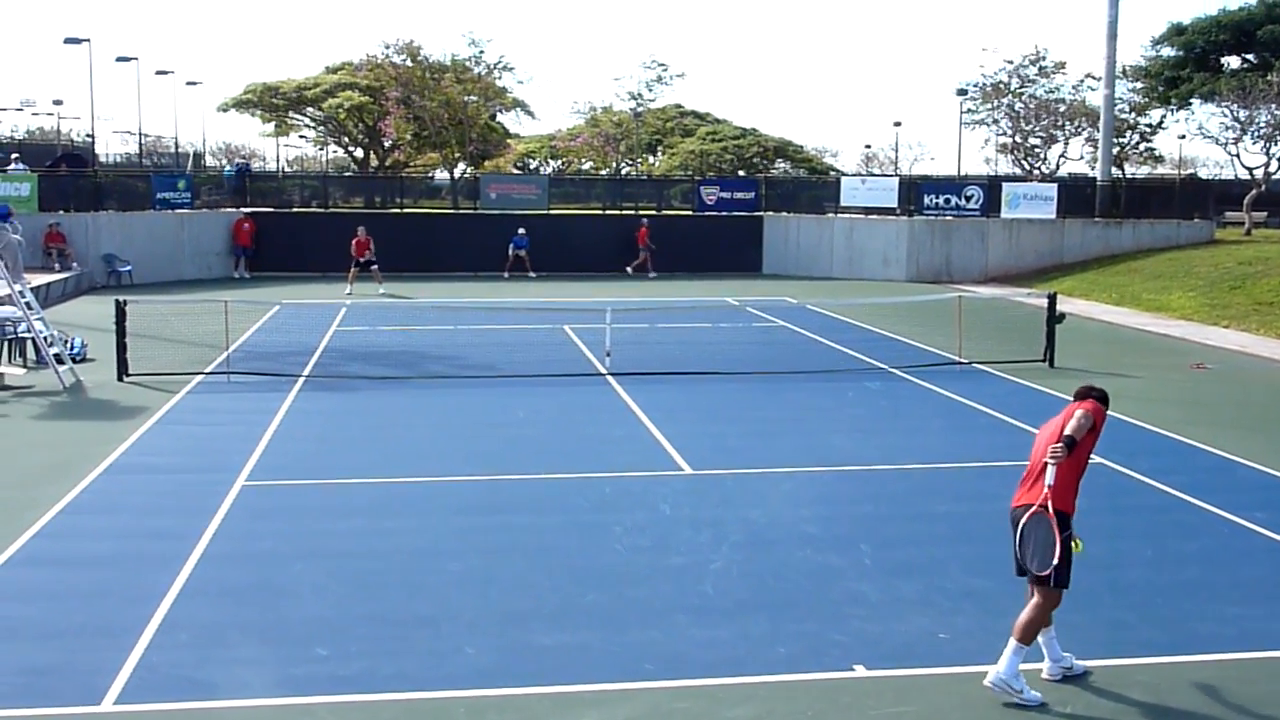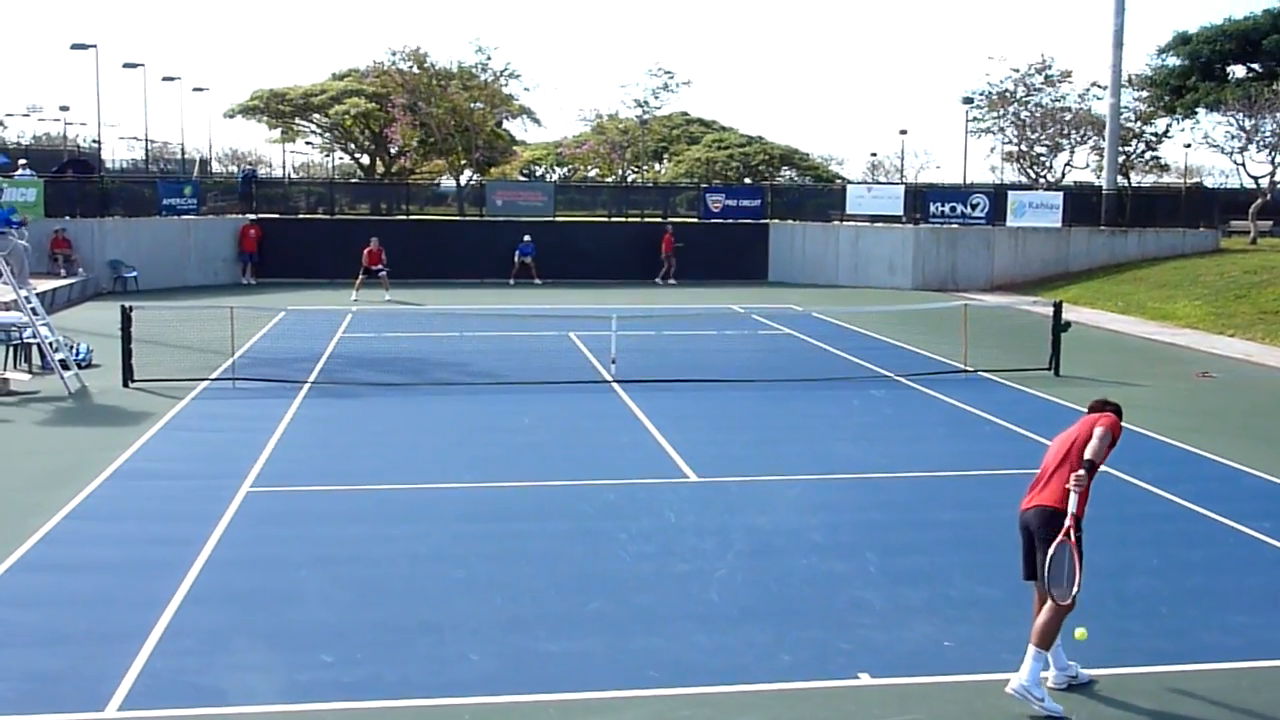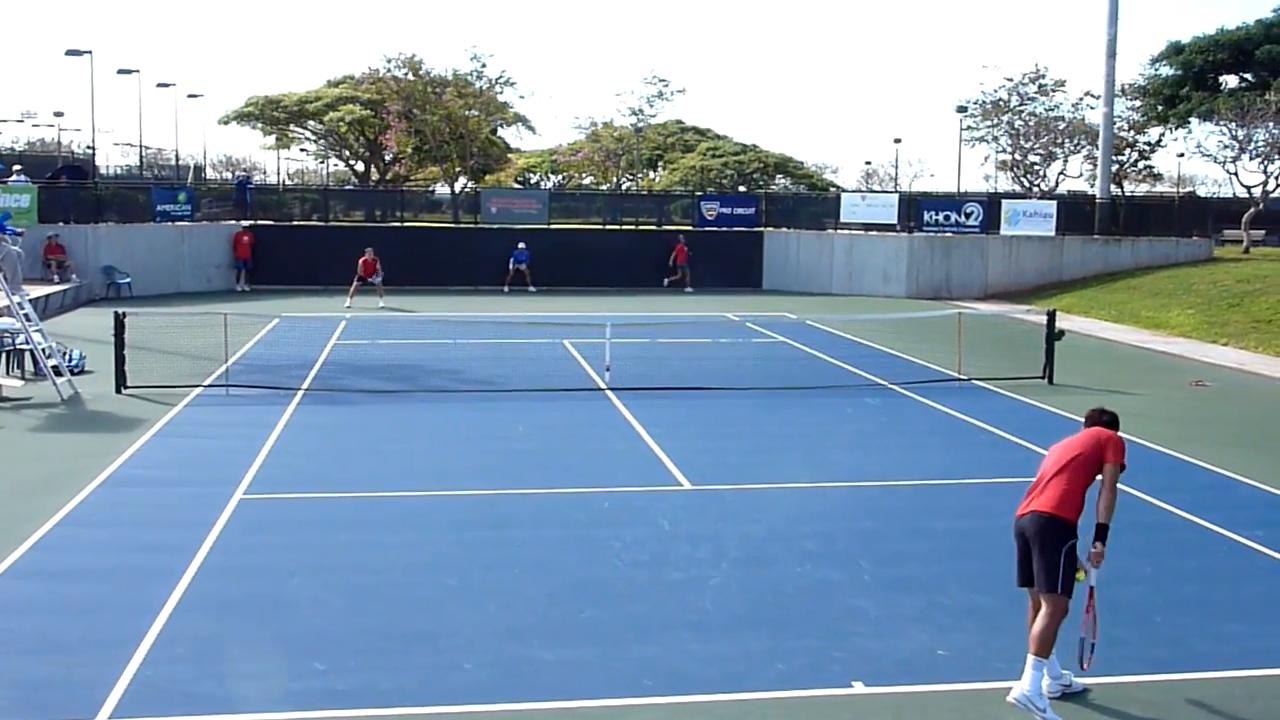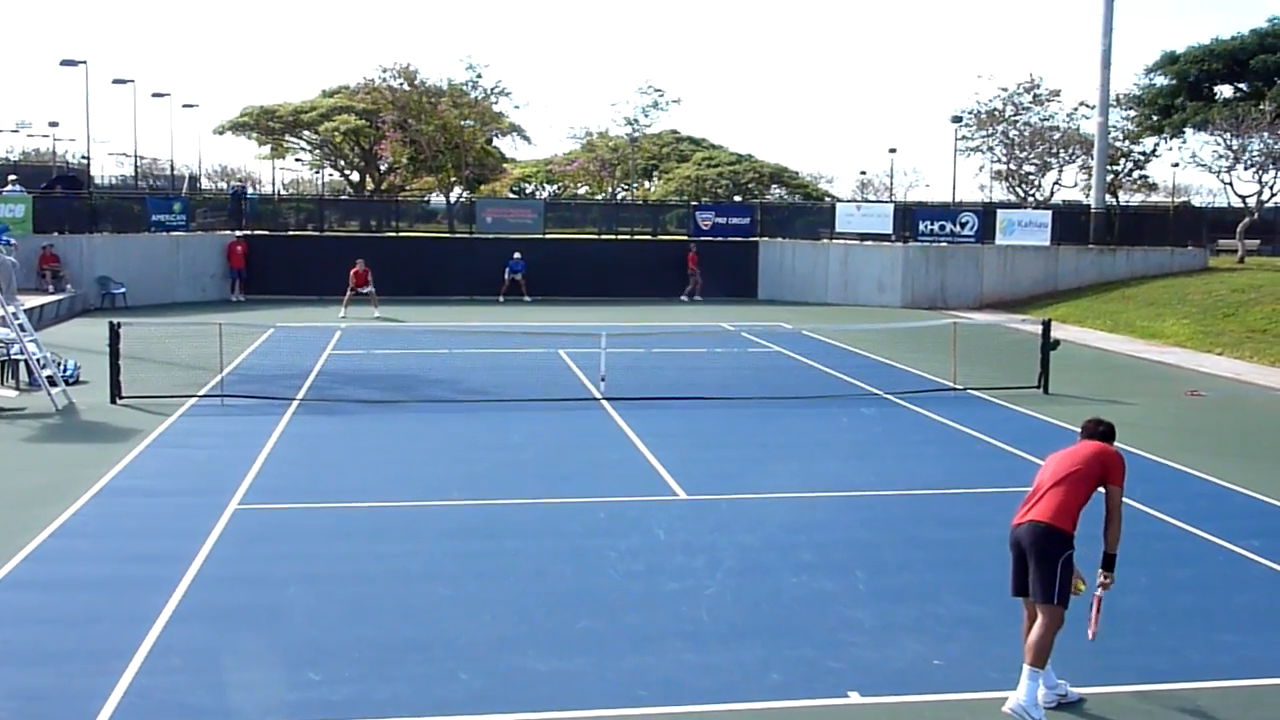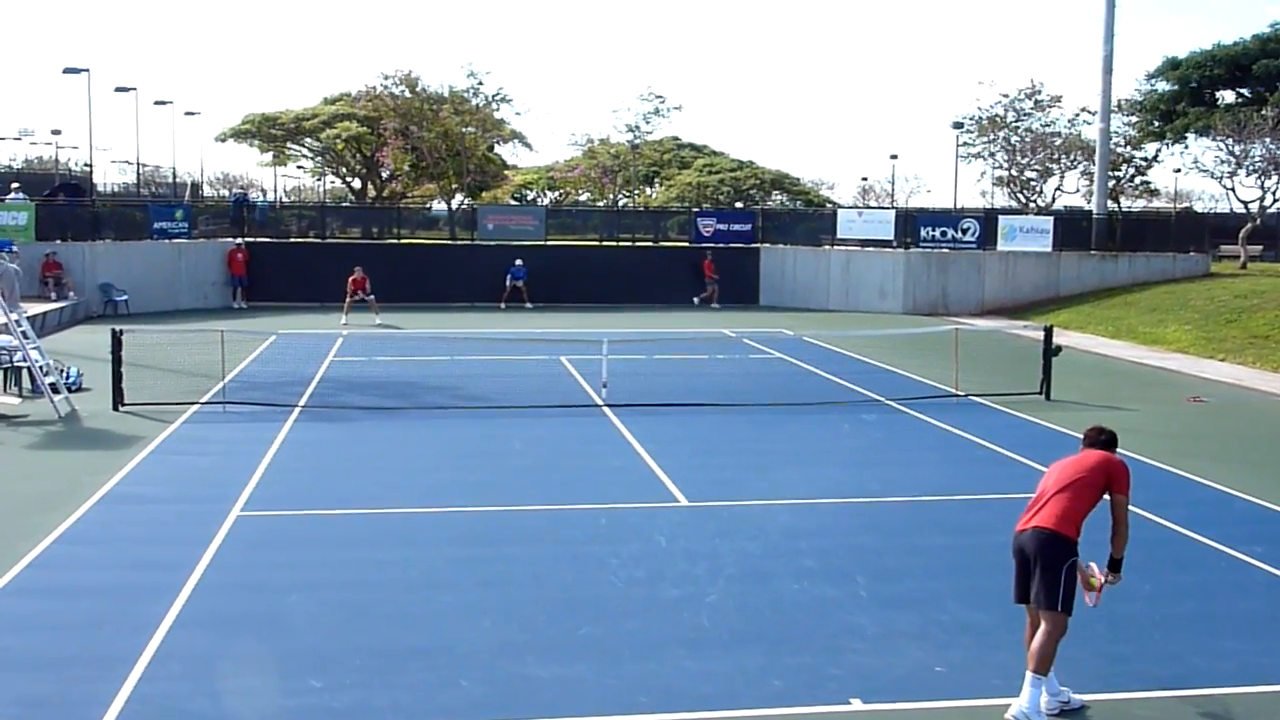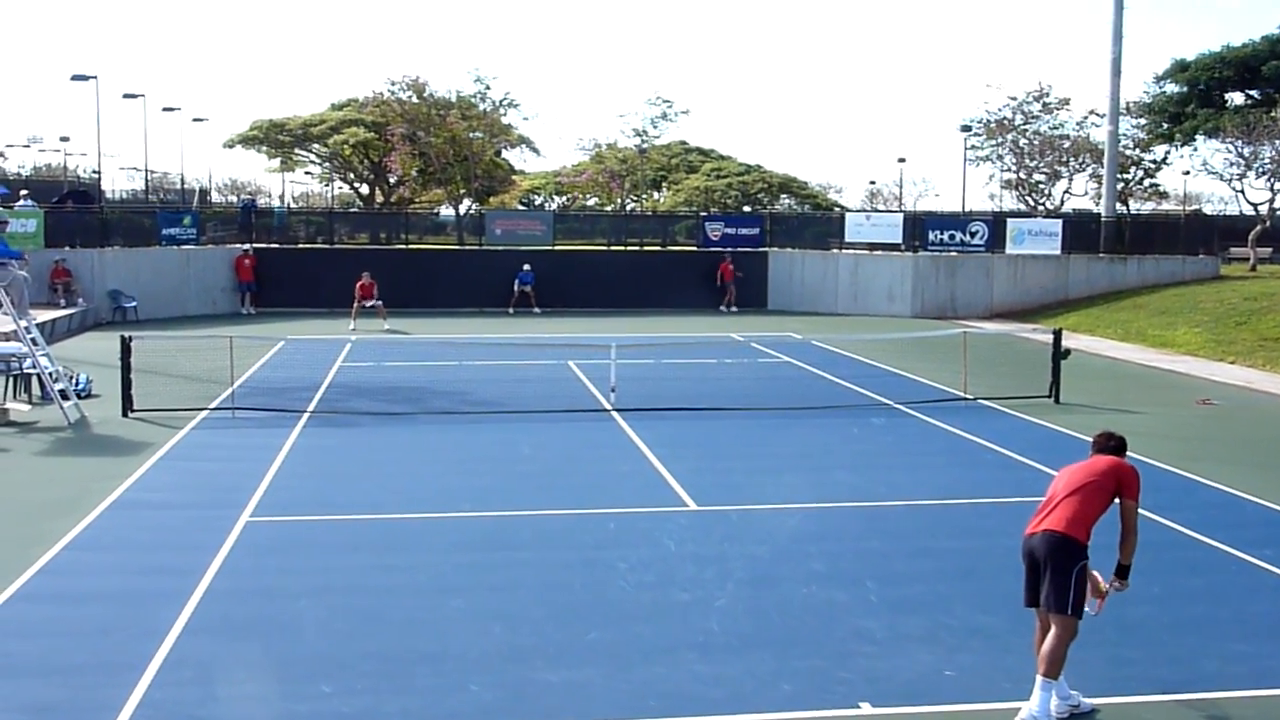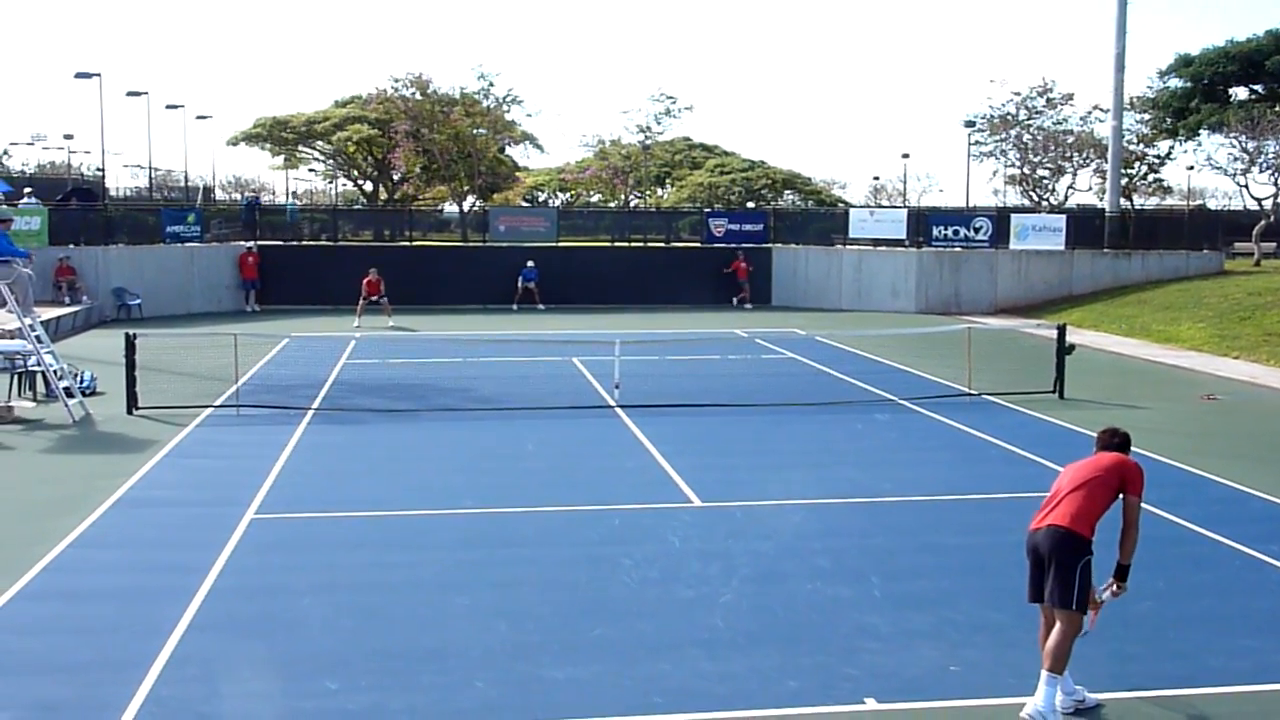
dt=0.2s
person 1, frame 1
left shoulder: (1053, 423)
right shoulder: (1094, 408)
right elbow: (1080, 422)
right wrist: (1069, 444)
left hip: (1021, 505)
right hip: (1050, 509)
left knee: (1040, 590)
right knee: (1047, 595)
left ankle: (1056, 661)
right ankle: (1005, 671)
person 1, frame 2
left shoulder: (1068, 433)
right shoulder: (1109, 420)
right elbow: (1099, 440)
right wrist: (1088, 468)
left hip: (1029, 510)
right hip: (1056, 513)
left knee: (1045, 595)
left ankle: (1060, 669)
right ankle: (1027, 678)
person 1, frame 3
left shoulder: (1064, 444)
right shoulder: (1111, 440)
right elbow: (1108, 488)
left wrist: (1071, 557)
right wrist: (1100, 537)
left hip: (1024, 517)
right hip: (1053, 520)
left knee: (1039, 601)
right knee: (1055, 606)
left ankle: (1053, 678)
right ankle: (1029, 688)
person 1, frame 4
left shoulder: (1059, 455)
right shoulder: (1111, 456)
right elbow: (1113, 516)
left wrist: (1068, 568)
right wrist: (1108, 565)
left hip: (1020, 527)
right hip: (1048, 531)
left knee: (1033, 612)
right knee: (1050, 616)
left ankle: (1048, 687)
person 1, frame 5
left shoulder: (1062, 463)
right shoulder: (1116, 465)
right elbow: (1120, 524)
left wrist: (1079, 569)
right wrist: (1115, 566)
left hip: (1023, 534)
right hip: (1052, 538)
left knee: (1036, 619)
right knee: (1053, 624)
left ankle: (1051, 695)
person 1, frame 6
left shoulder: (1070, 469)
right shoulder: (1126, 470)
right elbow: (1129, 530)
left wrist: (1088, 579)
right wrist: (1122, 573)
left hip: (1032, 537)
right hip: (1062, 541)
left knee: (1046, 623)
right knee: (1063, 627)
person 1, frame 7
left shoulder: (1076, 466)
right shoulder: (1130, 467)
right elbow: (1130, 528)
left wrist: (1085, 587)
right wrist: (1121, 574)
left hip: (1036, 533)
right hip: (1067, 537)
left knee: (1050, 618)
right knee: (1069, 622)
left ankle: (1066, 693)
